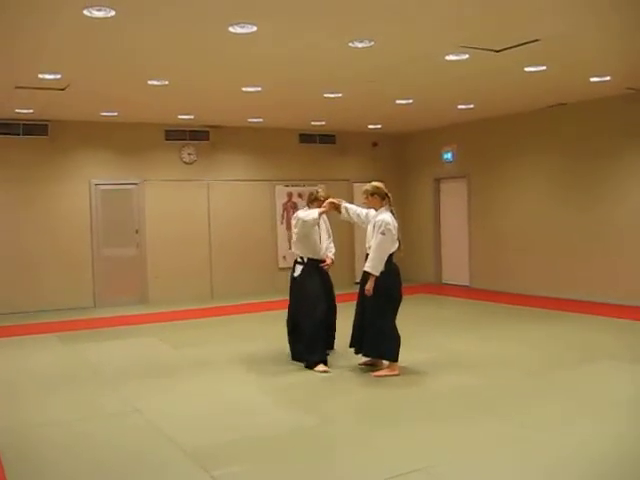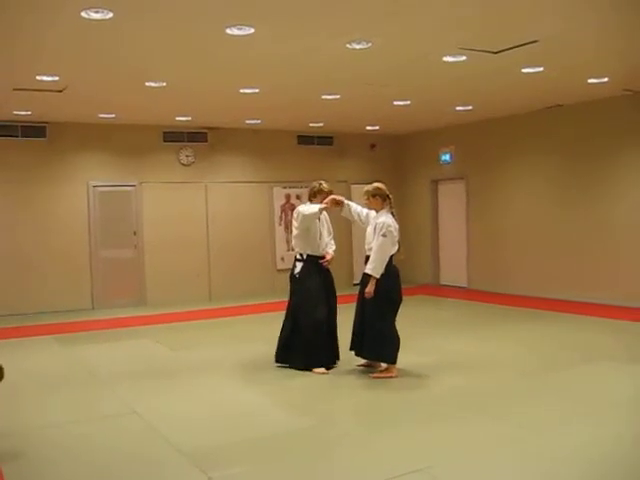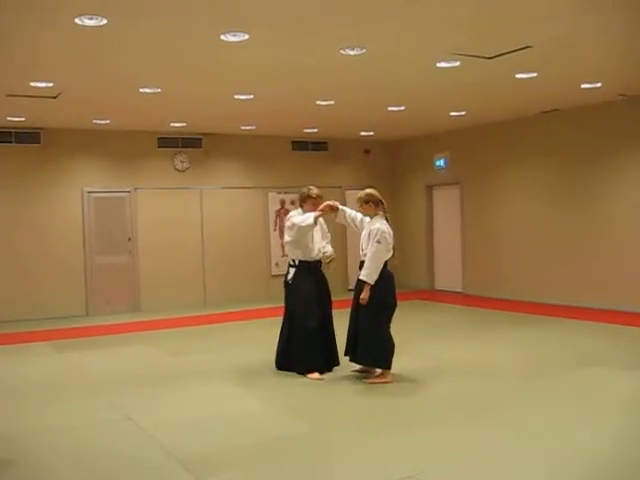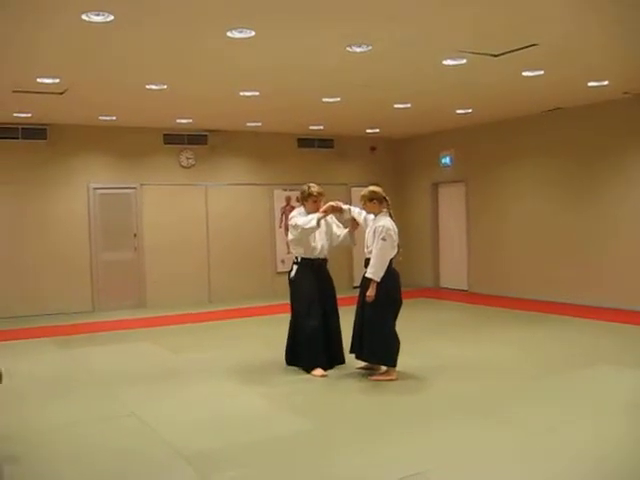
dt=0.4s
person 1, frame 1
left shoulder: (384, 220)
right shoulder: (375, 215)
left elbow: (379, 252)
right elbow: (357, 214)
left wrist: (371, 280)
right wrist: (339, 205)
left hip: (384, 274)
right hip: (377, 271)
left knee: (383, 318)
right knee: (370, 315)
left ankle: (392, 365)
right ankle: (377, 358)
person 1, frame 2
left shoulder: (385, 222)
right shoulder: (375, 217)
left elbow: (380, 254)
right elbow: (357, 212)
left wrist: (372, 282)
right wrist: (341, 202)
left hip: (383, 276)
right hip: (376, 272)
left knee: (383, 320)
right knee: (369, 317)
left ankle: (390, 367)
right ankle: (375, 360)
person 1, frame 3
left shoulder: (379, 228)
right shoulder: (370, 222)
left elbow: (375, 260)
right elbow: (352, 217)
left wrist: (366, 288)
right wrist: (336, 208)
left hip: (378, 282)
right hip: (370, 278)
left knee: (377, 326)
right knee: (364, 322)
left ankle: (385, 372)
right ankle: (371, 365)
person 1, frame 4
left shoulder: (384, 226)
right shoulder: (374, 220)
left elbow: (380, 258)
right elbow: (358, 214)
left wrist: (373, 286)
right wrist: (341, 208)
left hip: (383, 279)
right hip: (375, 275)
left knee: (383, 323)
right knee: (369, 319)
left ankle: (390, 370)
right ankle: (375, 362)
person 2, frame 1
left shoulder: (323, 219)
right shoulder: (300, 216)
left elbow: (328, 241)
right elbow: (306, 220)
left wrist: (330, 257)
right wrist: (321, 211)
left hip: (320, 268)
right hip: (304, 269)
left knee: (327, 309)
right knee: (312, 312)
left ankle: (321, 345)
right ankle: (315, 359)
person 2, frame 2
left shoulder: (323, 215)
right shoulder: (302, 212)
left elbow: (329, 239)
right elbow: (306, 213)
left wrist: (330, 253)
right wrist: (324, 206)
left hip: (321, 266)
right hip: (305, 267)
left knee: (327, 312)
right knee: (311, 314)
left ankle: (325, 355)
right ankle: (313, 360)
person 2, frame 3
left shoulder: (318, 220)
right shoulder: (293, 218)
left elbow: (325, 241)
right elbow: (301, 225)
left wrist: (328, 253)
right wrist: (319, 213)
left hip: (315, 270)
right hip: (299, 272)
left knee: (323, 316)
right knee: (305, 319)
left ankle: (323, 360)
right ankle: (308, 365)
person 2, frame 4
left shoulder: (326, 217)
right shoulder: (296, 216)
left elbow: (338, 237)
right elbow: (303, 227)
left wrist: (351, 229)
right wrist: (322, 214)
left hip: (321, 268)
right hip: (303, 270)
left knee: (328, 314)
right knee: (308, 316)
left ankle: (328, 357)
right ankle: (313, 362)
